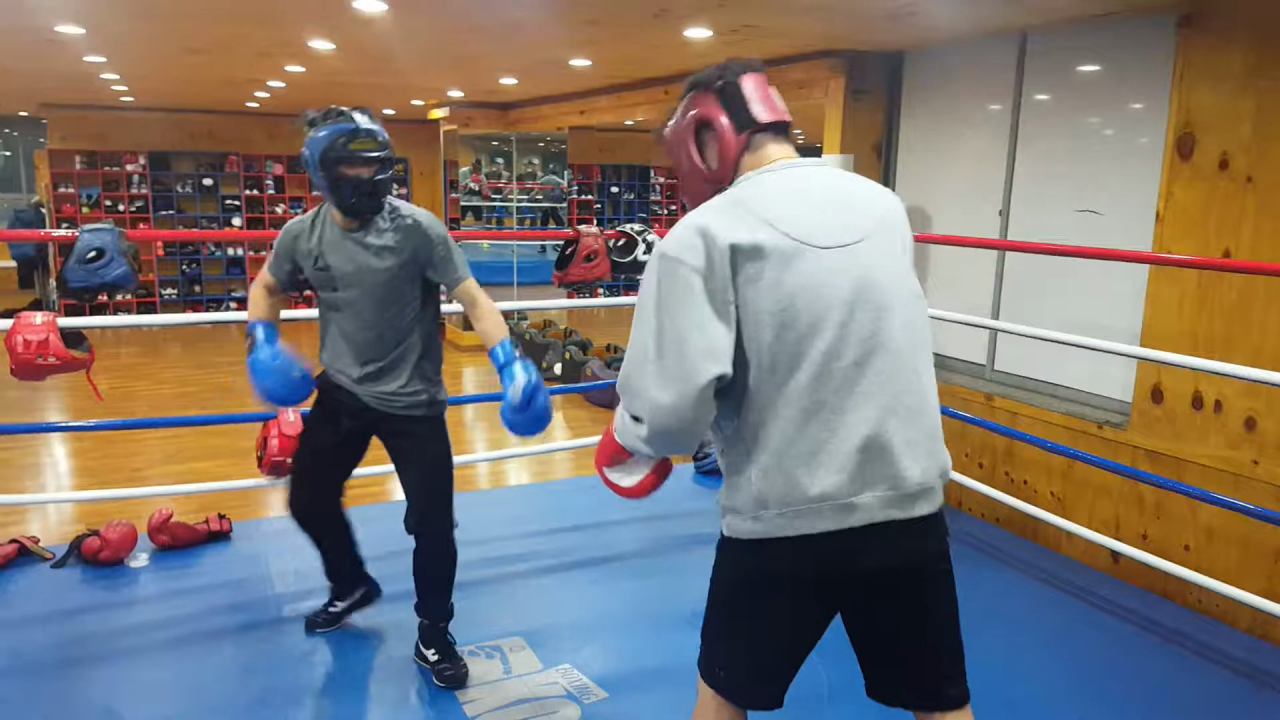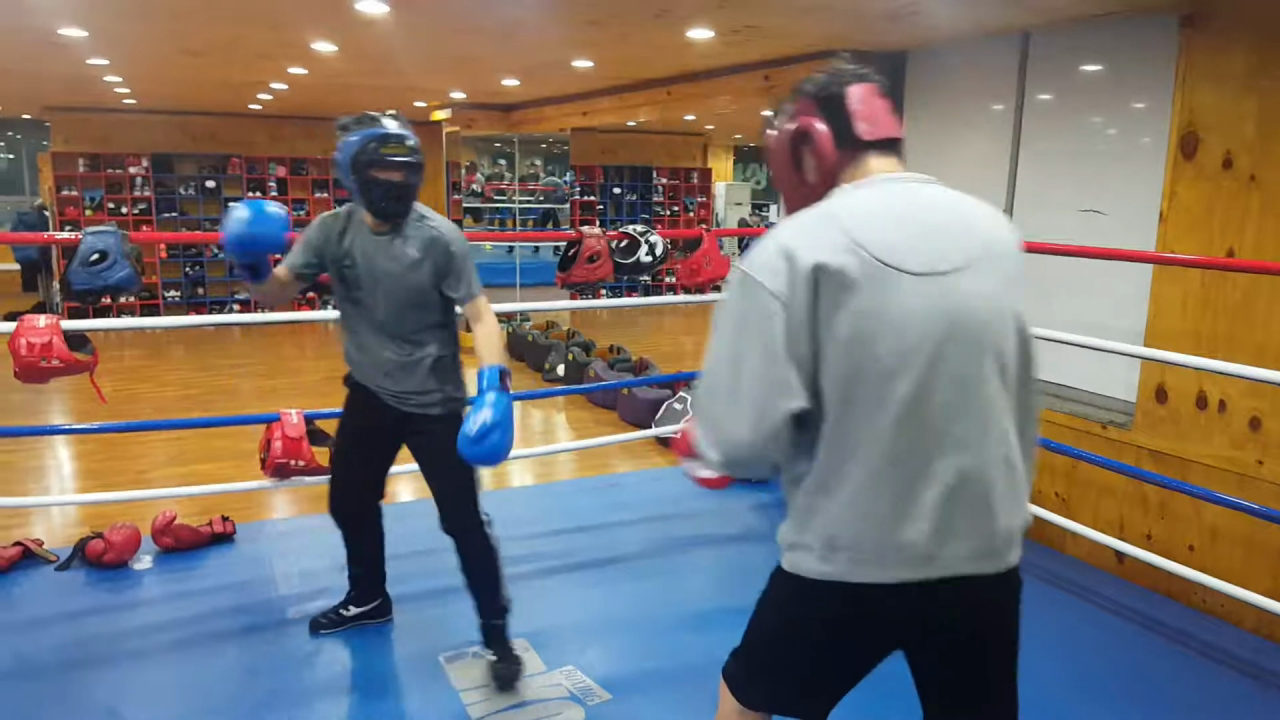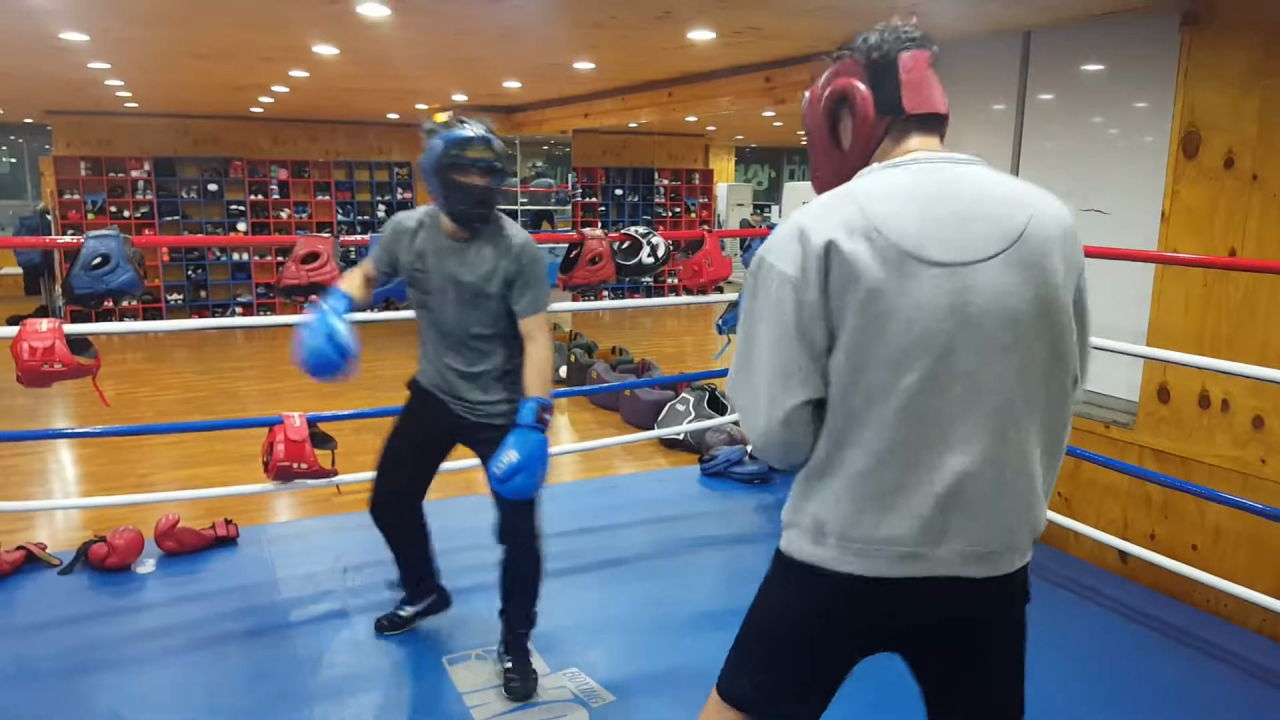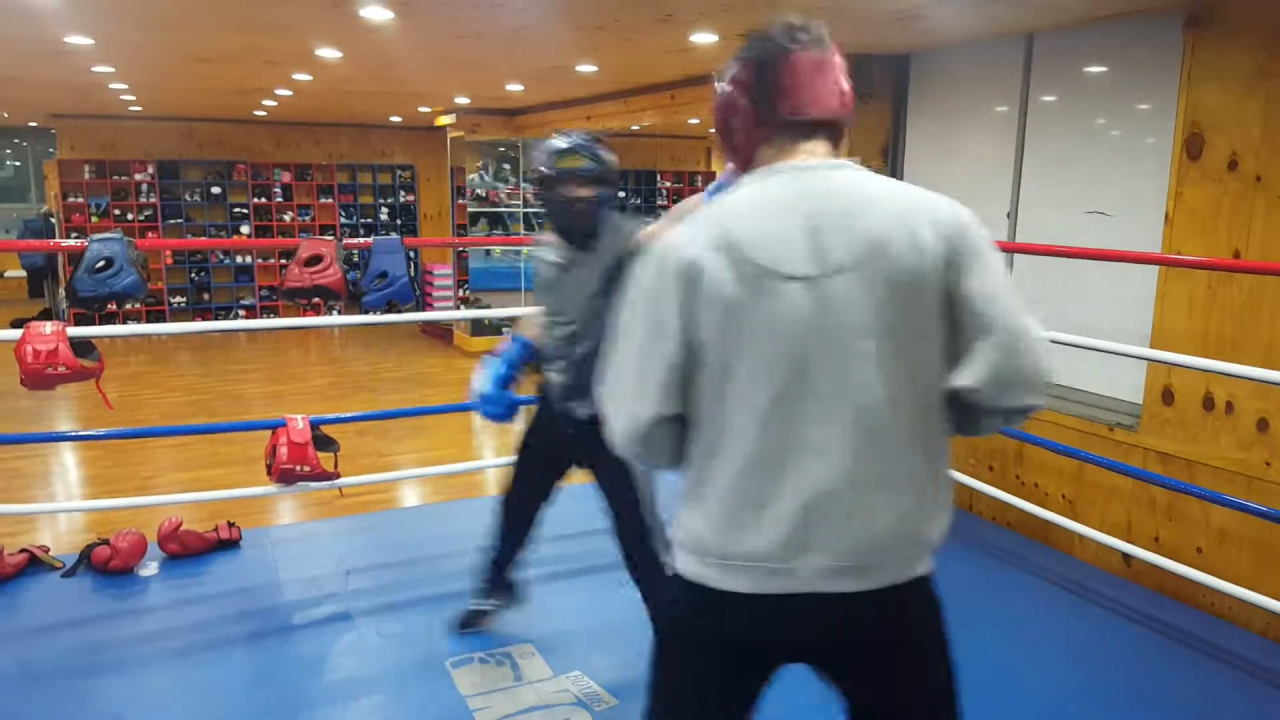
dt=0.3s
person 1, frame 1
left shoulder: (707, 233)
right shoulder: (882, 204)
left elbow: (673, 405)
left wrist: (628, 436)
left hip: (782, 522)
right hip: (909, 509)
person 1, frame 2
left shoulder: (791, 252)
right shoulder: (993, 234)
left elbow: (747, 443)
left wrist: (704, 439)
left hip: (844, 564)
right hip: (984, 559)
person 1, frame 3
left shoulder: (814, 232)
right shoulder: (1050, 222)
left elbow: (779, 431)
right elbow: (1064, 379)
left hip: (839, 557)
right hip: (987, 561)
person 1, frame 4
left shoulder: (686, 244)
right shoulder: (938, 225)
left elbow: (640, 429)
right elbow: (1010, 387)
left hip: (720, 577)
right hip: (880, 580)
person 2, frame 1
left shoulder: (417, 228)
right shoulder: (302, 234)
left elbow: (471, 297)
right elbow: (266, 287)
left wrist: (510, 362)
right wrist: (264, 342)
left hip: (413, 402)
right hip: (341, 393)
left knee: (433, 525)
right knee: (309, 500)
left ankle: (433, 636)
right ankle: (352, 586)
person 2, frame 2
left shoulder: (439, 238)
right shoulder: (333, 230)
left elbow: (481, 318)
right elbow: (279, 283)
left wrist: (491, 390)
right wrist: (252, 254)
left hip: (435, 402)
right hip: (369, 395)
left knee: (463, 521)
right knee: (350, 504)
left ankle: (496, 634)
right ankle: (368, 598)
person 2, frame 3
left shoulder: (517, 249)
right shoulder: (406, 231)
left elbow: (536, 338)
right elbow: (364, 276)
left wrist: (531, 423)
right wrist: (330, 311)
left hip: (498, 410)
right hip: (434, 396)
left knee: (519, 533)
right knee: (390, 501)
left ankle: (516, 643)
right ankle: (423, 592)
person 2, frame 4
left shoulder: (621, 238)
right shoulder: (546, 249)
right wrist: (507, 358)
right hip: (558, 407)
left knee: (637, 541)
right knee: (519, 502)
right ankle: (496, 585)
